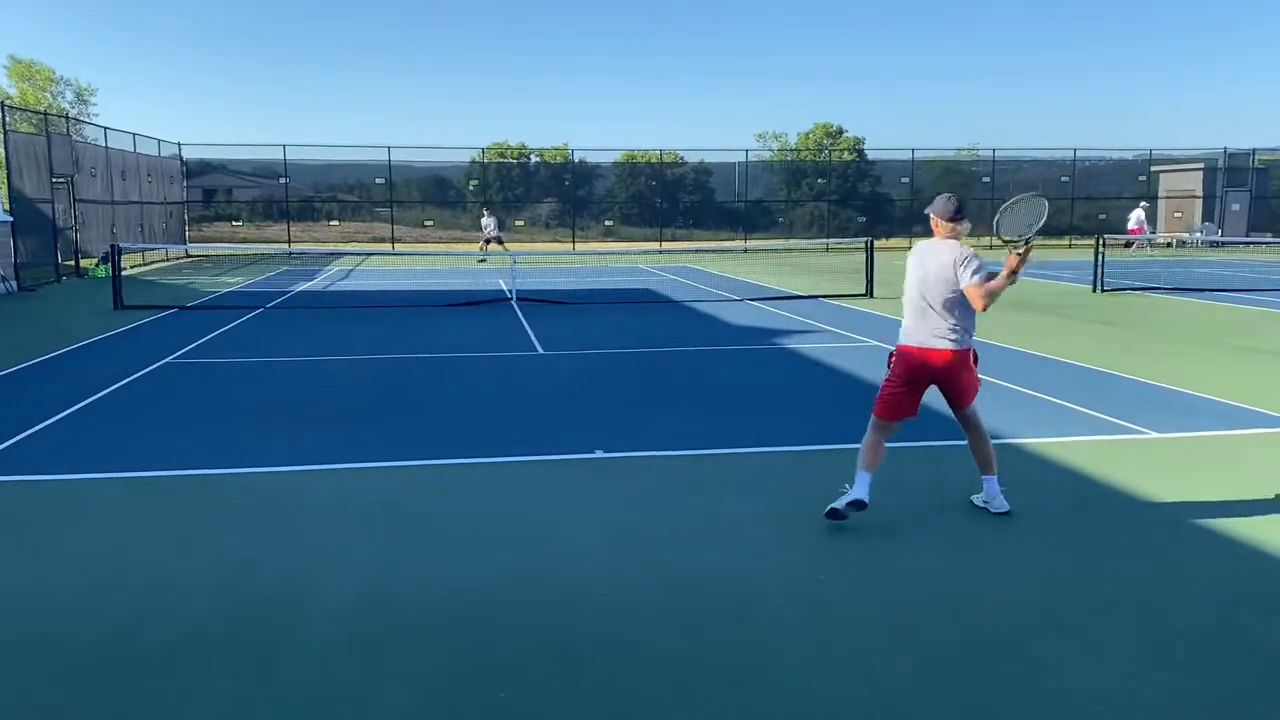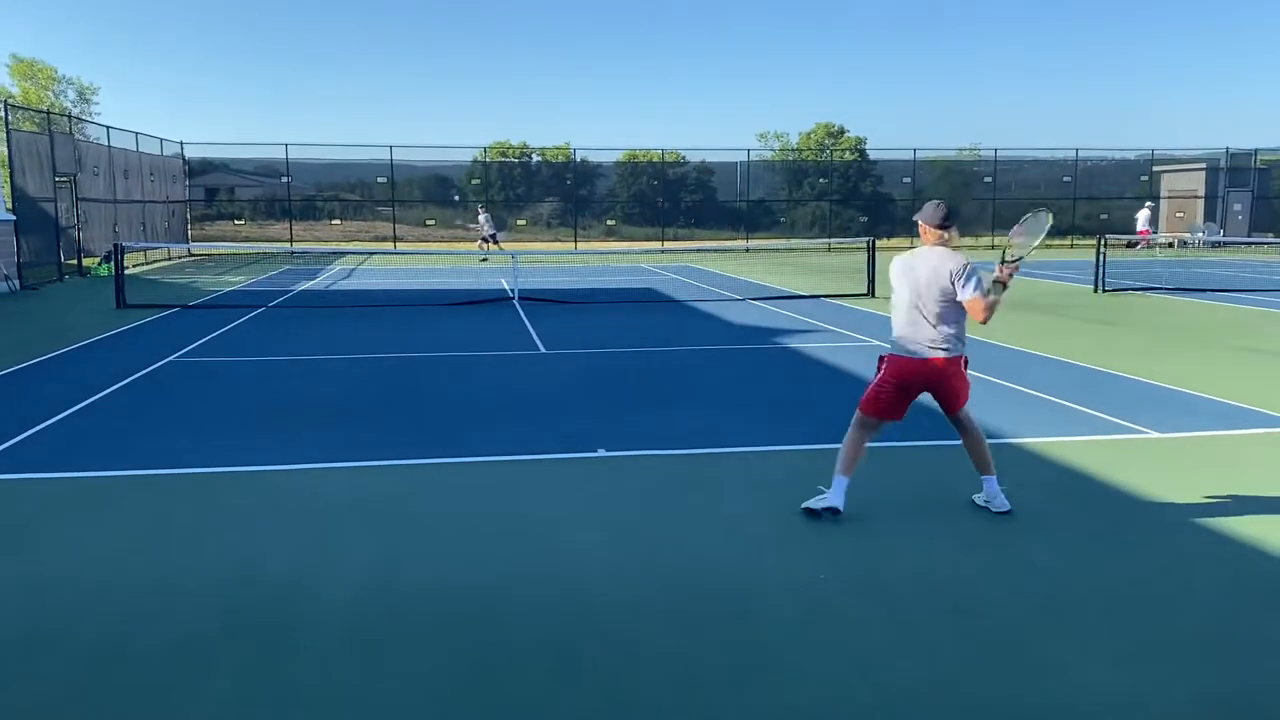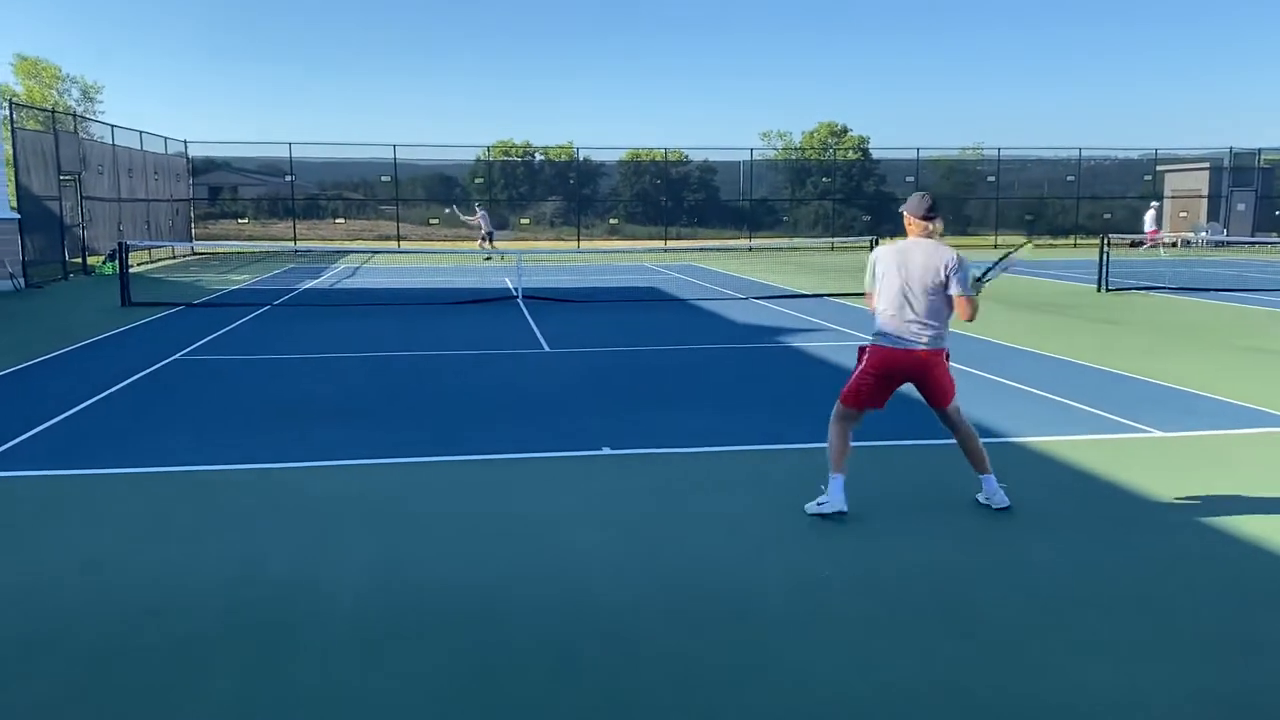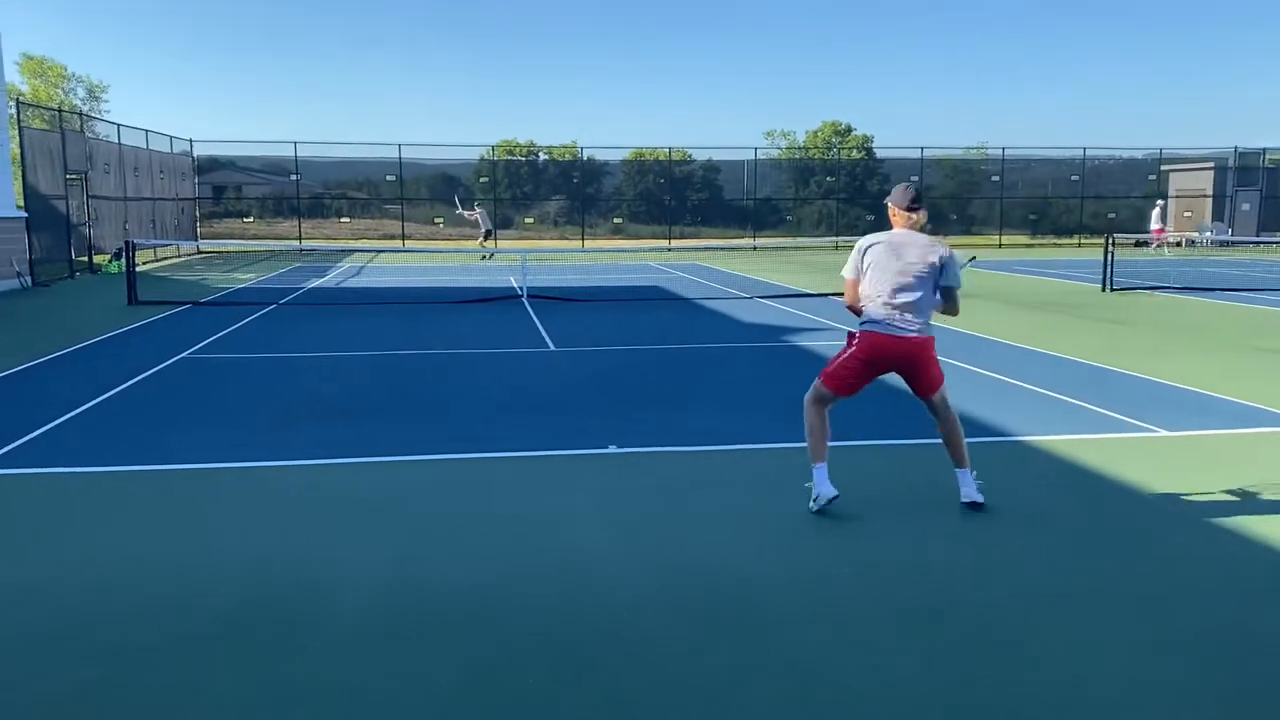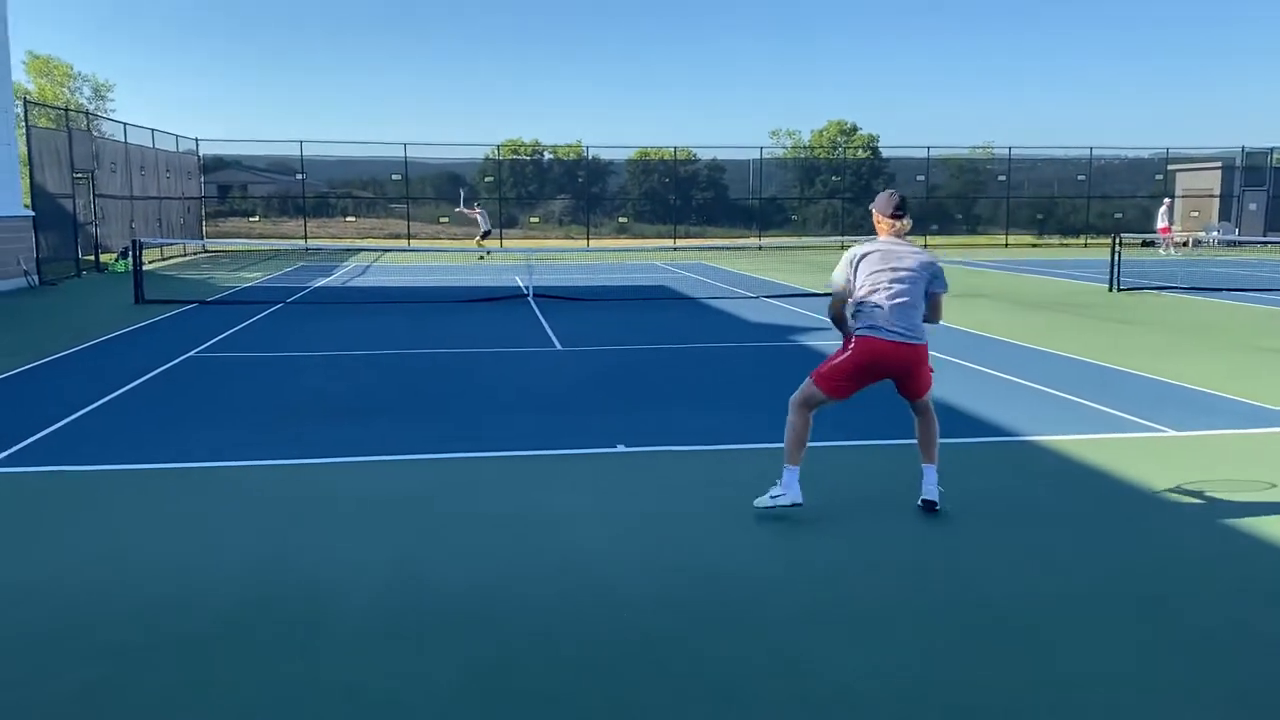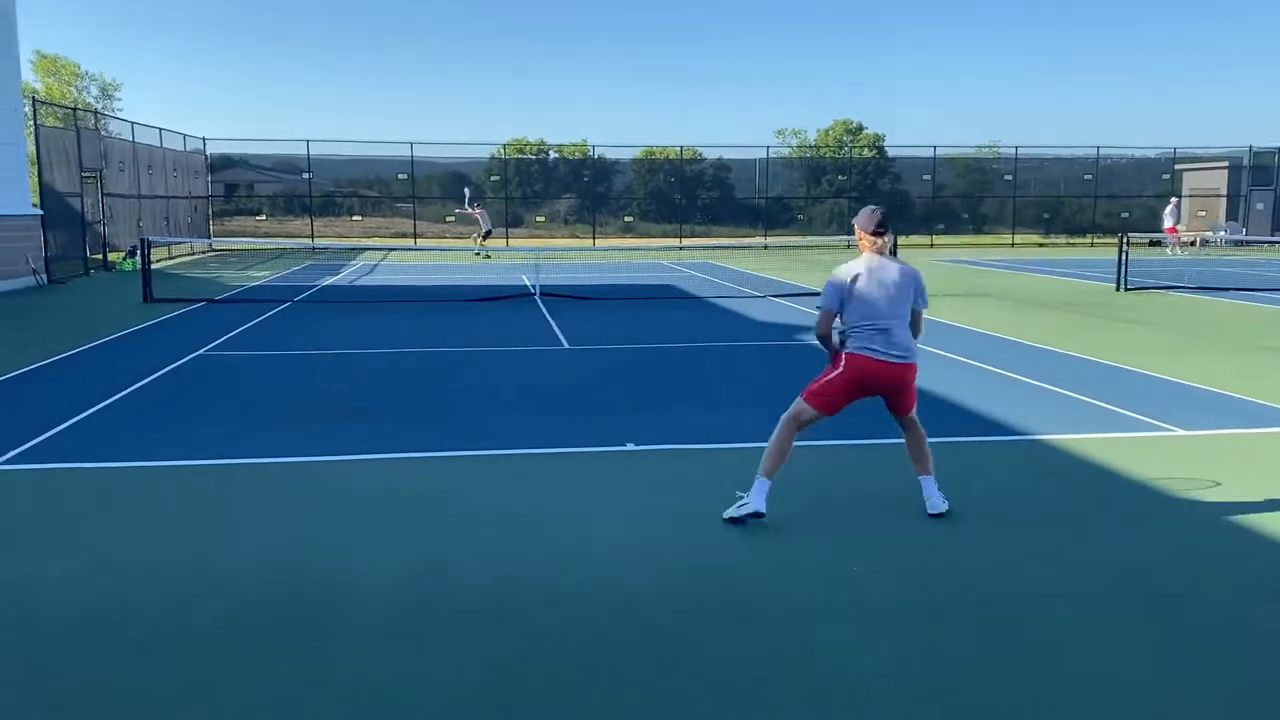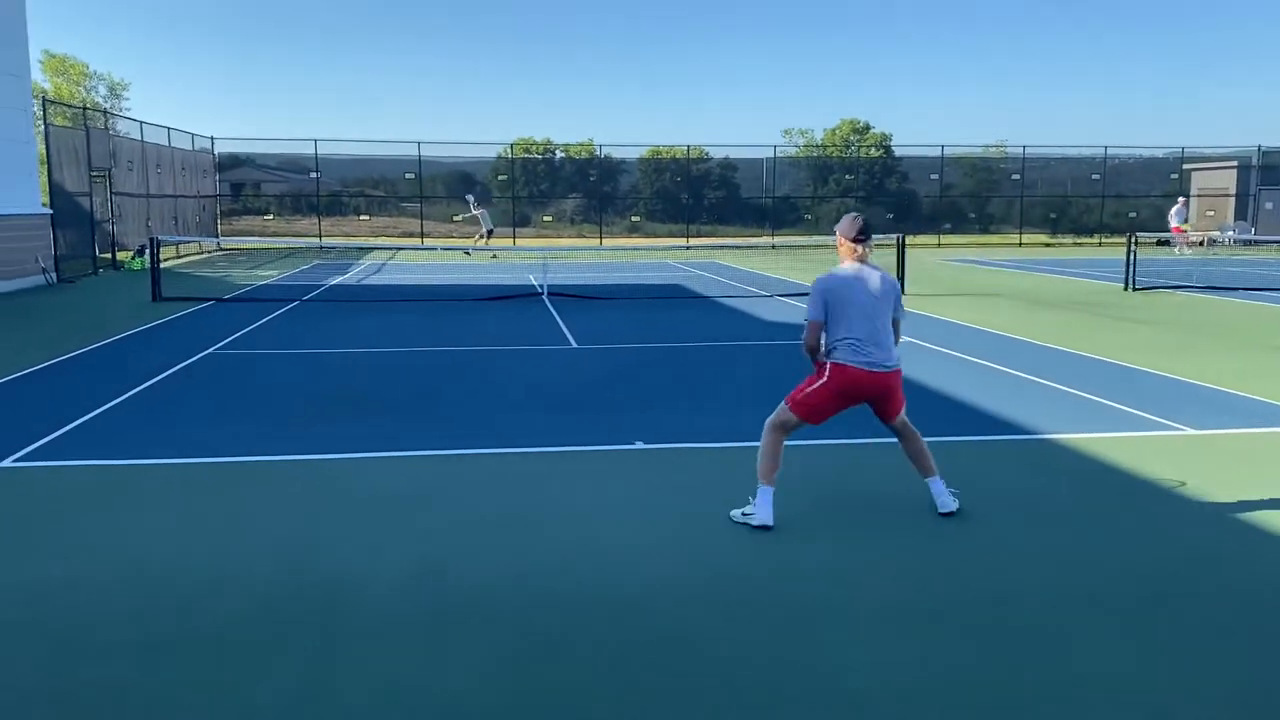
dt=0.1s
person 1, frame 1
left shoulder: (919, 251)
right shoulder: (966, 256)
right elbow: (980, 301)
right wrist: (1009, 272)
left hip: (910, 353)
right hip: (954, 355)
left knee: (878, 429)
right knee: (970, 420)
left ankle: (859, 490)
right ankle: (992, 493)
person 1, frame 2
left shoulder: (900, 263)
right shoulder: (961, 264)
right elbow: (980, 315)
right wrist: (999, 288)
left hip: (901, 361)
right hip: (946, 364)
left knee: (860, 429)
right knee: (964, 422)
left ankle: (835, 493)
right ankle: (993, 492)
person 1, frame 3
left shoulder: (881, 254)
right shoulder: (950, 258)
right elbow: (966, 313)
right wrist: (972, 293)
left hip: (883, 353)
right hip: (929, 355)
left knee: (841, 419)
right knee: (954, 419)
left ankle: (835, 493)
right ankle: (992, 490)
person 1, frame 4
left shoulder: (867, 244)
right shoulder: (941, 252)
left elbow: (851, 302)
right elbow: (953, 308)
left hip: (872, 342)
right hip: (917, 346)
left knee: (815, 401)
right knee: (941, 409)
left ankle: (821, 481)
right ankle: (968, 486)
person 1, frame 5
left shoulder: (857, 254)
right shoulder: (928, 260)
left elbow: (835, 310)
right elbow: (934, 316)
left hip: (868, 346)
right hip: (914, 351)
left knee: (800, 405)
right knee: (924, 410)
left ankle: (788, 486)
right ankle: (929, 486)
person 1, frame 6
left shoulder: (844, 273)
right shoulder: (912, 275)
left elbow: (822, 329)
left wrist: (838, 351)
left hip: (856, 365)
right hip: (902, 367)
left knee: (790, 423)
right knee: (909, 424)
left ankle: (756, 498)
right ankle: (933, 495)
person 1, frame 7
left shoulder: (827, 282)
right shoulder: (889, 282)
left elbow: (810, 341)
left wrist: (819, 362)
left hip: (842, 372)
right hip: (886, 374)
left knee: (775, 427)
right knee: (904, 429)
left ankle: (762, 507)
right ankle: (942, 495)
